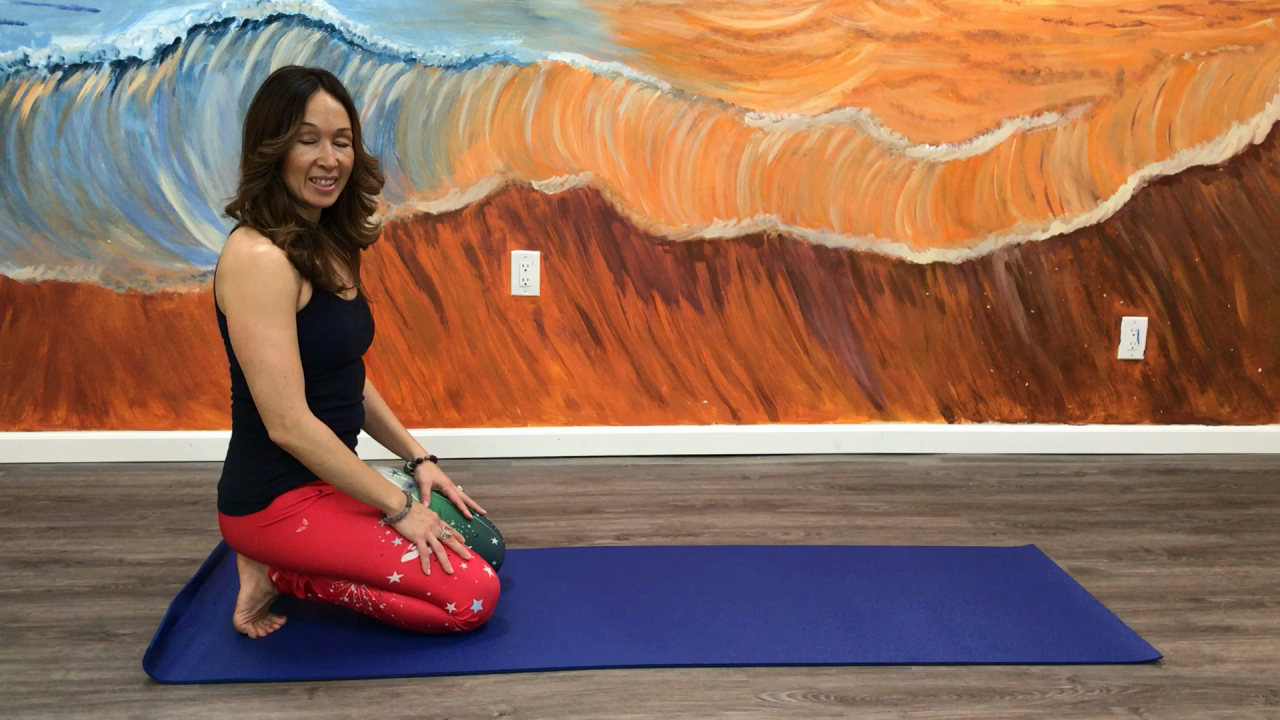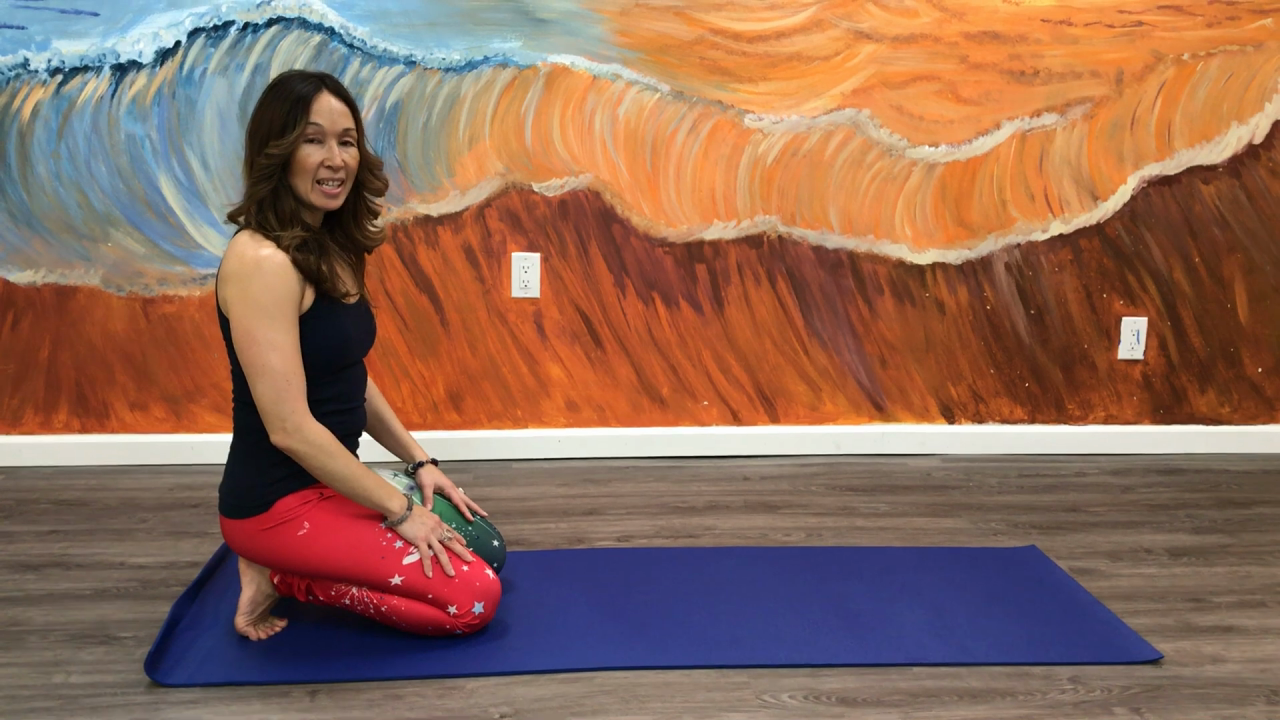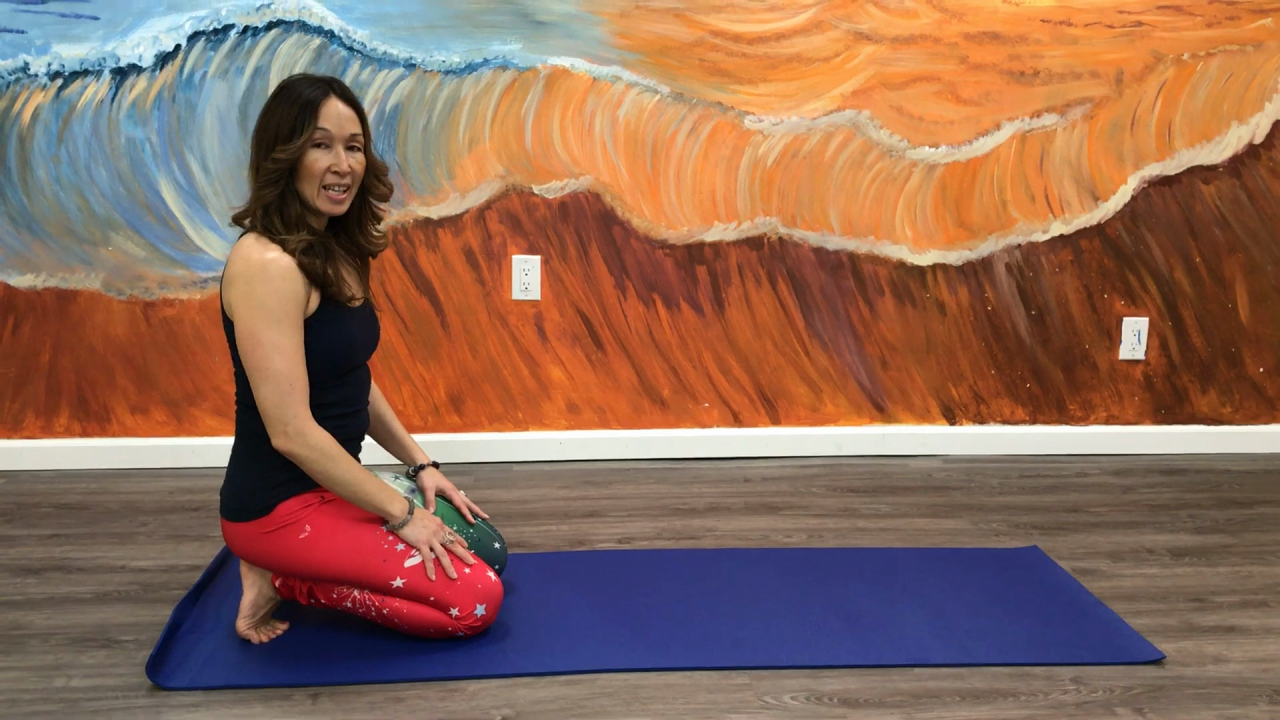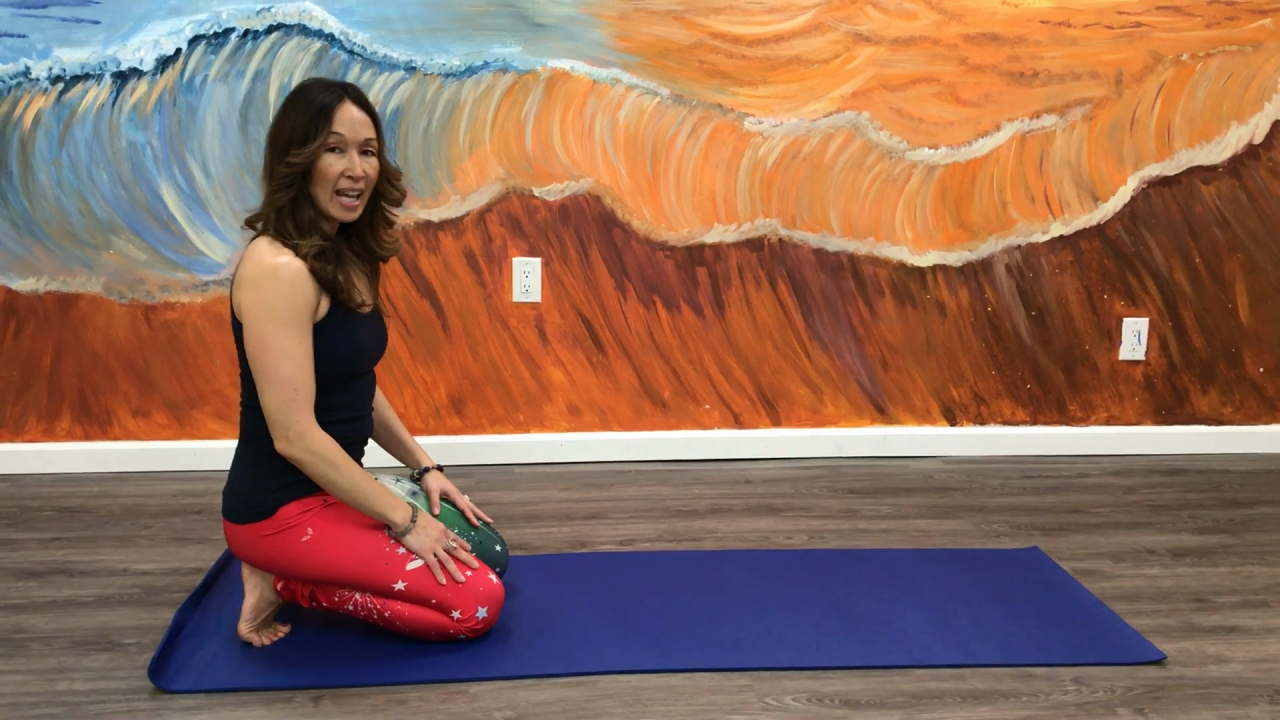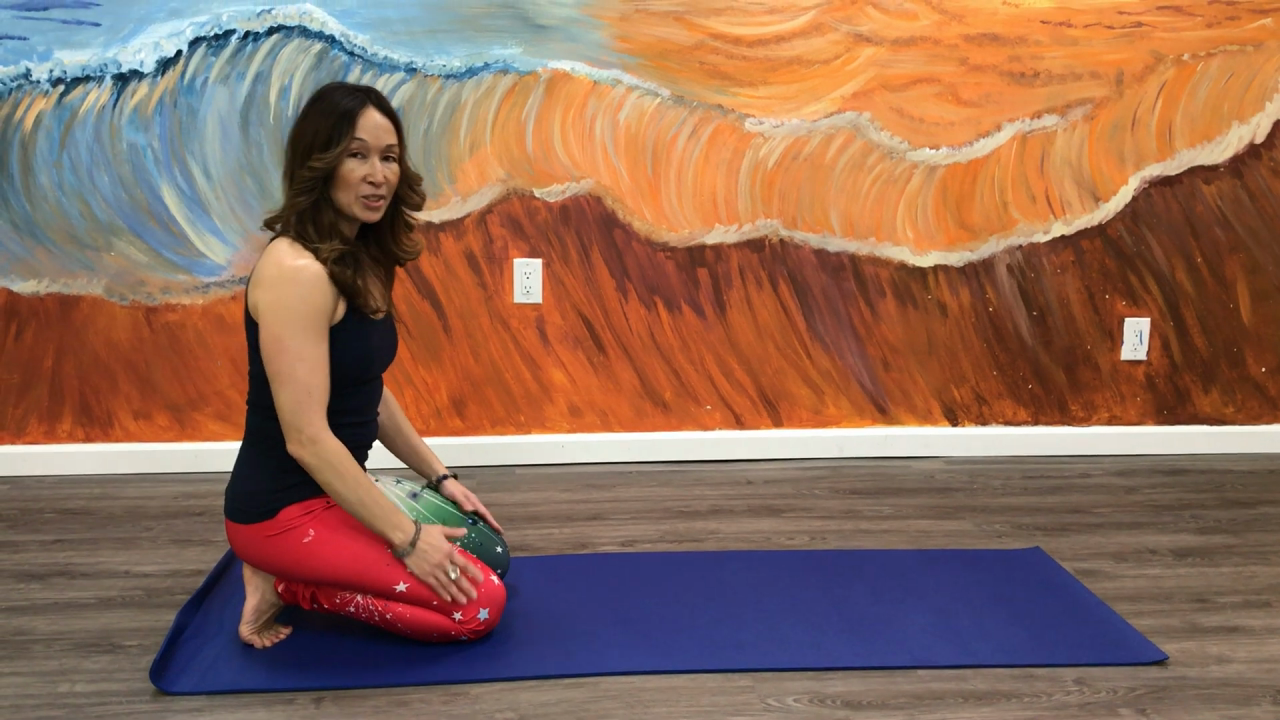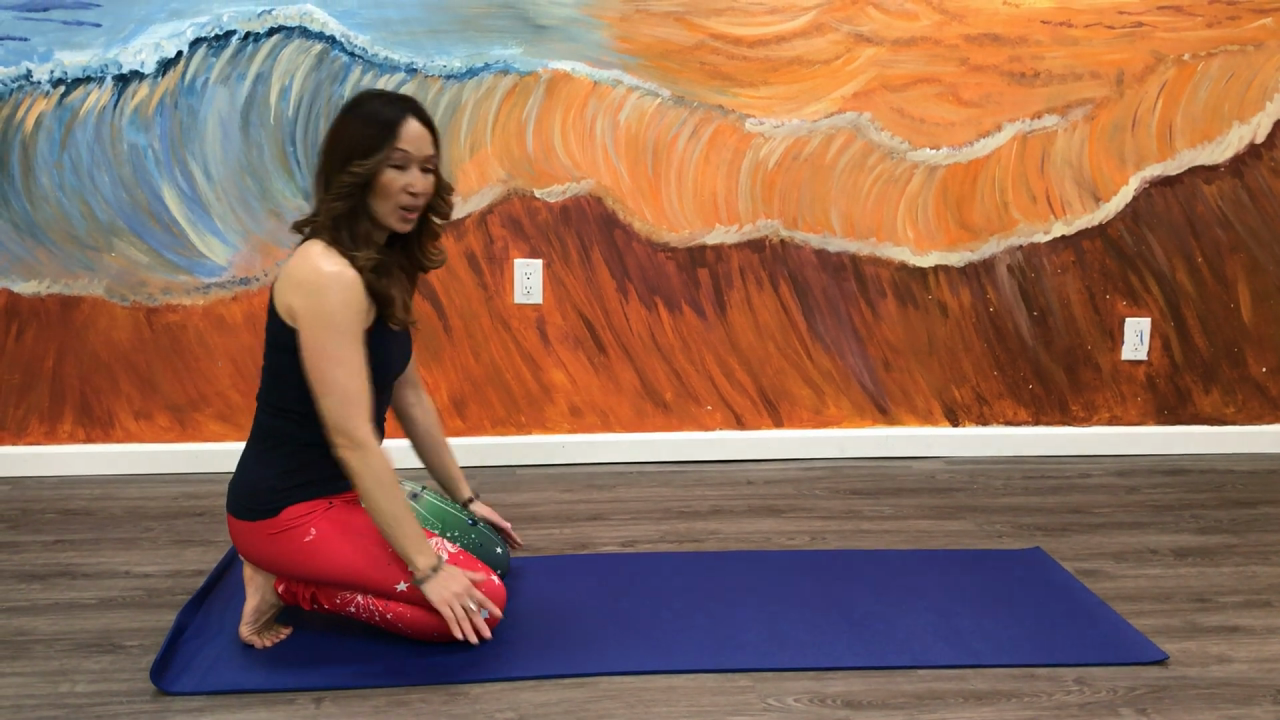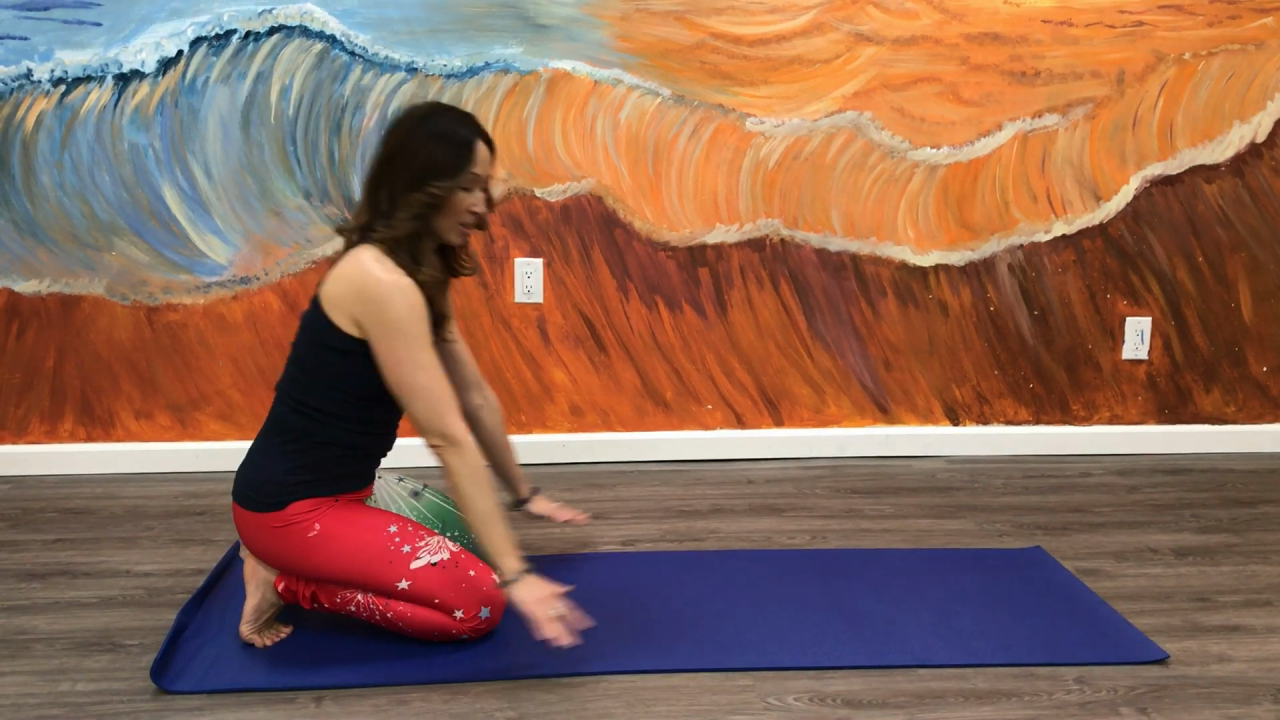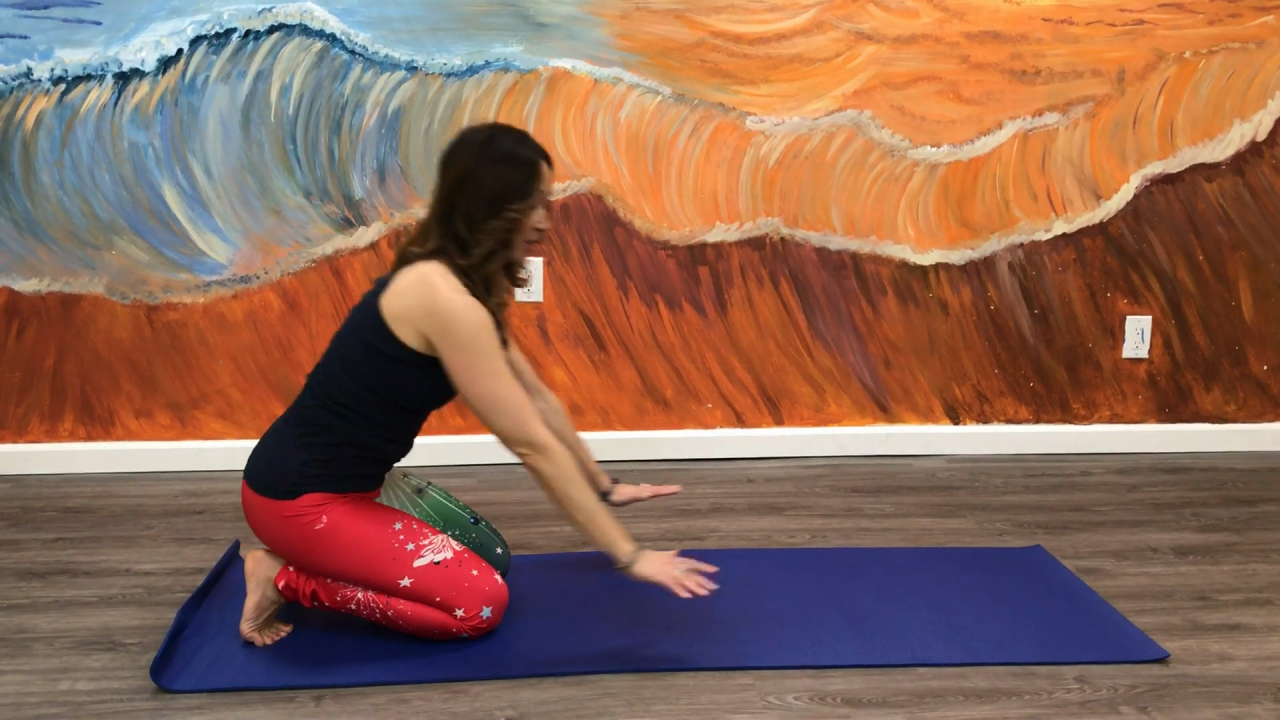
dt=0.2s
person 1, frame 1
left shoulder: (325, 244)
right shoulder: (259, 258)
right elbow: (288, 422)
left wrist: (418, 459)
right wrist: (398, 507)
left hip: (320, 481)
right hip: (278, 498)
left knee: (477, 545)
right knee: (472, 594)
left ankle: (284, 565)
right ankle: (281, 574)
person 1, frame 2
left shoulder: (330, 246)
right shoulder: (262, 261)
right elbow: (289, 426)
left wrist: (419, 462)
right wrist: (399, 510)
left hip: (322, 485)
right hip: (279, 502)
left knee: (479, 548)
right knee: (473, 597)
left ankle: (288, 568)
right ankle: (281, 576)
person 1, frame 3
left shoulder: (334, 250)
right shoulder: (268, 265)
right elbow: (291, 431)
left wrist: (420, 465)
right wrist: (401, 512)
left hip: (324, 487)
right hip: (280, 505)
left knee: (477, 548)
right knee: (475, 599)
left ankle: (290, 572)
right ankle: (283, 580)
person 1, frame 4
left shoulder: (345, 254)
right shoulder: (280, 269)
right elbow: (295, 435)
left wrist: (424, 467)
right wrist: (405, 521)
left hip: (325, 490)
right hip: (282, 508)
left knee: (481, 552)
right knee: (476, 601)
left ankle: (289, 574)
right ankle: (285, 584)
person 1, frame 5
left shoulder: (361, 258)
right shoulder: (298, 271)
right elbow: (307, 437)
left wrist: (439, 477)
right wrist: (406, 541)
left hip: (326, 494)
right hip: (285, 509)
left knee: (477, 559)
right knee: (477, 602)
left ankle: (290, 575)
right ankle: (285, 585)
person 1, frame 6
left shoulder: (386, 265)
right shoulder: (329, 275)
left elbow: (409, 395)
right elbow: (353, 438)
left wrist: (463, 496)
right wrist: (426, 568)
left hip: (326, 495)
right hip: (287, 508)
left knee: (473, 561)
right knee: (481, 597)
left ankle: (292, 571)
right ankle: (287, 584)
person 1, frame 7
left shoulder: (409, 270)
right shoulder: (382, 283)
left elbow: (473, 393)
right elbow: (449, 439)
left wrist: (522, 494)
right wrist: (514, 576)
left hip: (333, 492)
right hip: (293, 504)
left knee: (456, 565)
right knee: (476, 601)
left ankle: (295, 568)
right ankle: (286, 584)
person 1, frame 8
left shoulder: (444, 280)
right shoulder: (445, 301)
left elbow: (535, 396)
right elbow: (534, 446)
left wrist: (605, 487)
right wrist: (630, 556)
left hip: (331, 483)
right hip: (300, 496)
left knee: (477, 555)
right knee: (479, 602)
left ankle: (299, 557)
right ankle: (288, 578)
